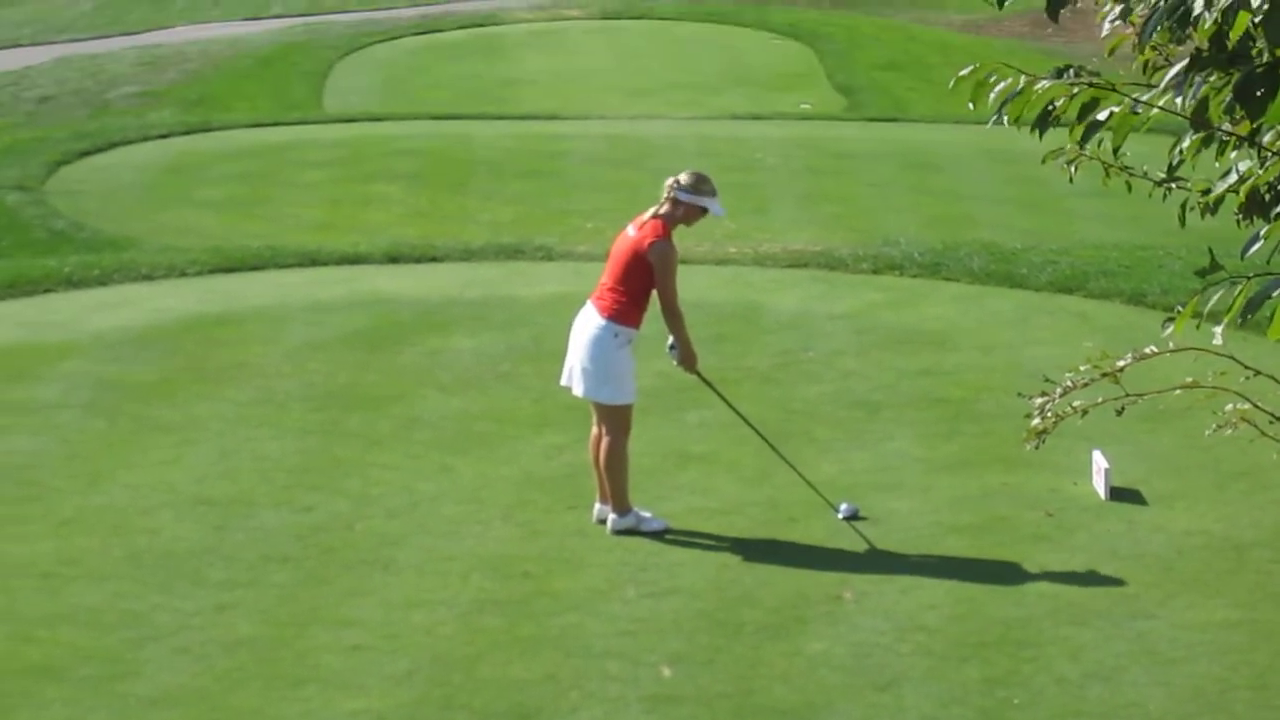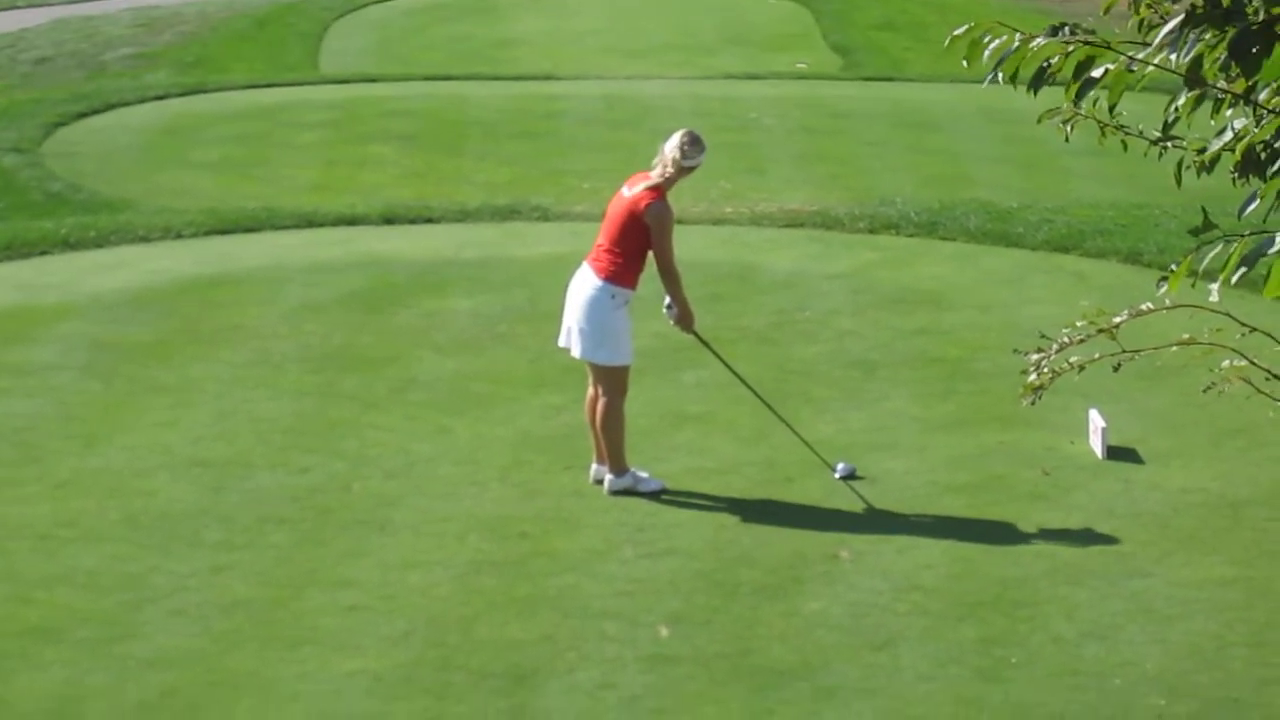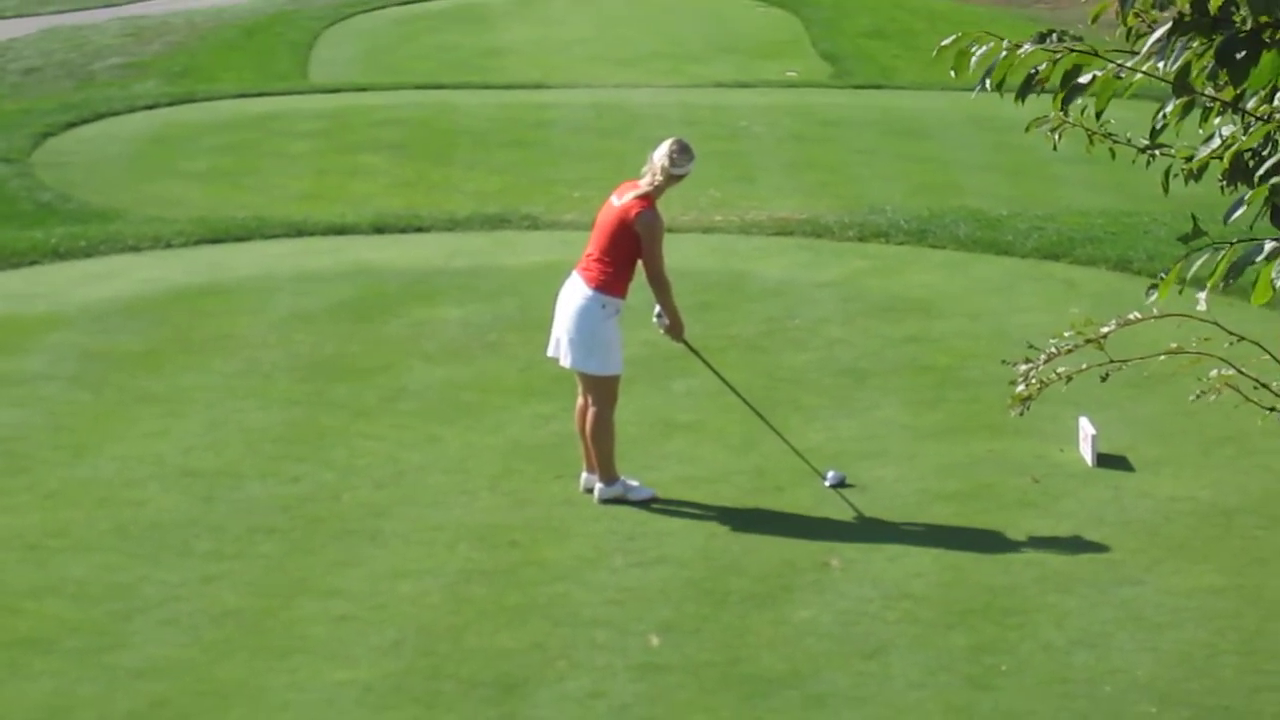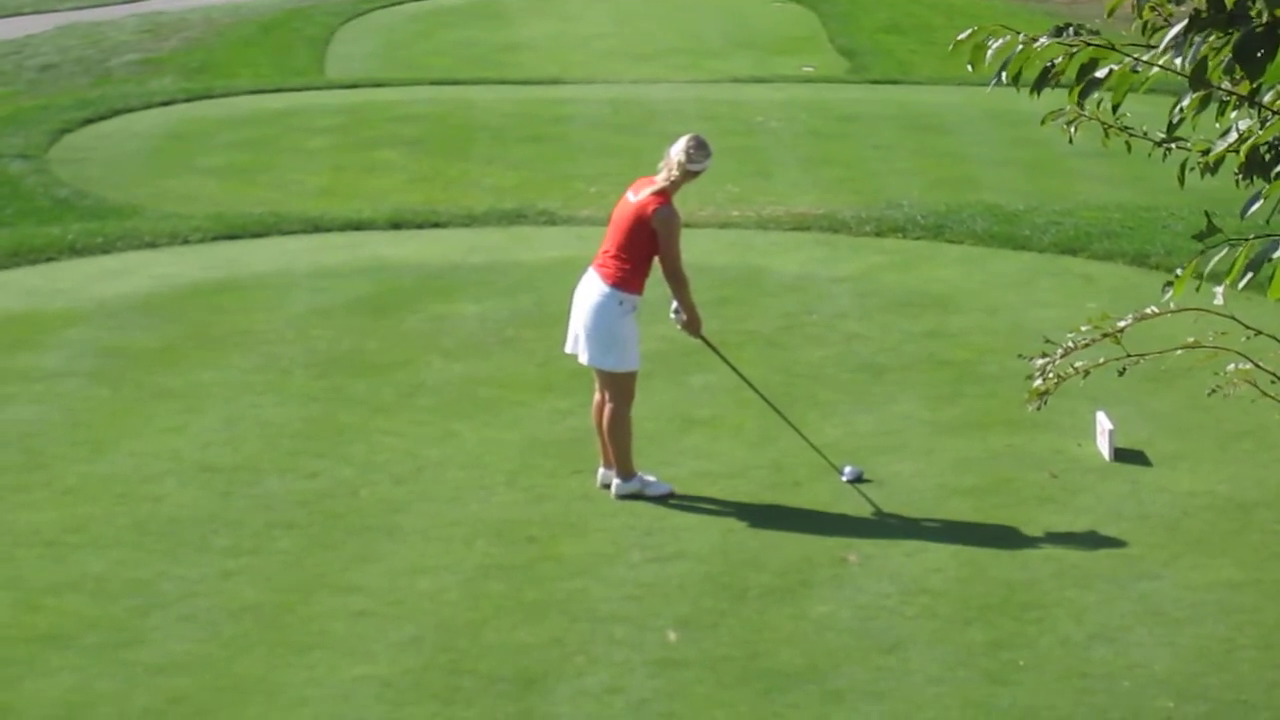
dt=0.4s
person 1, frame 1
left shoulder: (645, 221)
right shoulder: (661, 246)
right elbow: (670, 307)
left wrist: (676, 340)
right wrist: (686, 349)
left hip: (594, 323)
right hip: (609, 335)
left knee: (603, 424)
right knee: (617, 430)
left ankle: (605, 503)
right ankle: (621, 513)
person 1, frame 2
left shoulder: (638, 181)
right shoulder: (657, 207)
right elbow: (666, 267)
left wrist: (673, 300)
right wrist: (684, 309)
left hip: (589, 283)
right hip: (606, 296)
left knee: (599, 385)
right knee: (614, 391)
left ankle: (602, 463)
right ankle: (618, 473)
person 1, frame 3
left shoulder: (626, 190)
right shoulder: (647, 216)
right elbow: (656, 277)
left wrist: (662, 308)
right wrist: (674, 319)
left hip: (579, 292)
right hip: (596, 305)
left knee: (589, 395)
right knee: (604, 401)
left ankle: (592, 472)
right ankle: (608, 482)
person 1, frame 4
left shoulder: (641, 186)
right shoulder: (664, 213)
right elbow: (674, 272)
left wrist: (679, 304)
right wrist: (692, 315)
left hip: (595, 288)
right hip: (613, 302)
left knee: (606, 390)
right knee: (621, 396)
left ankle: (609, 468)
right ankle: (625, 478)
